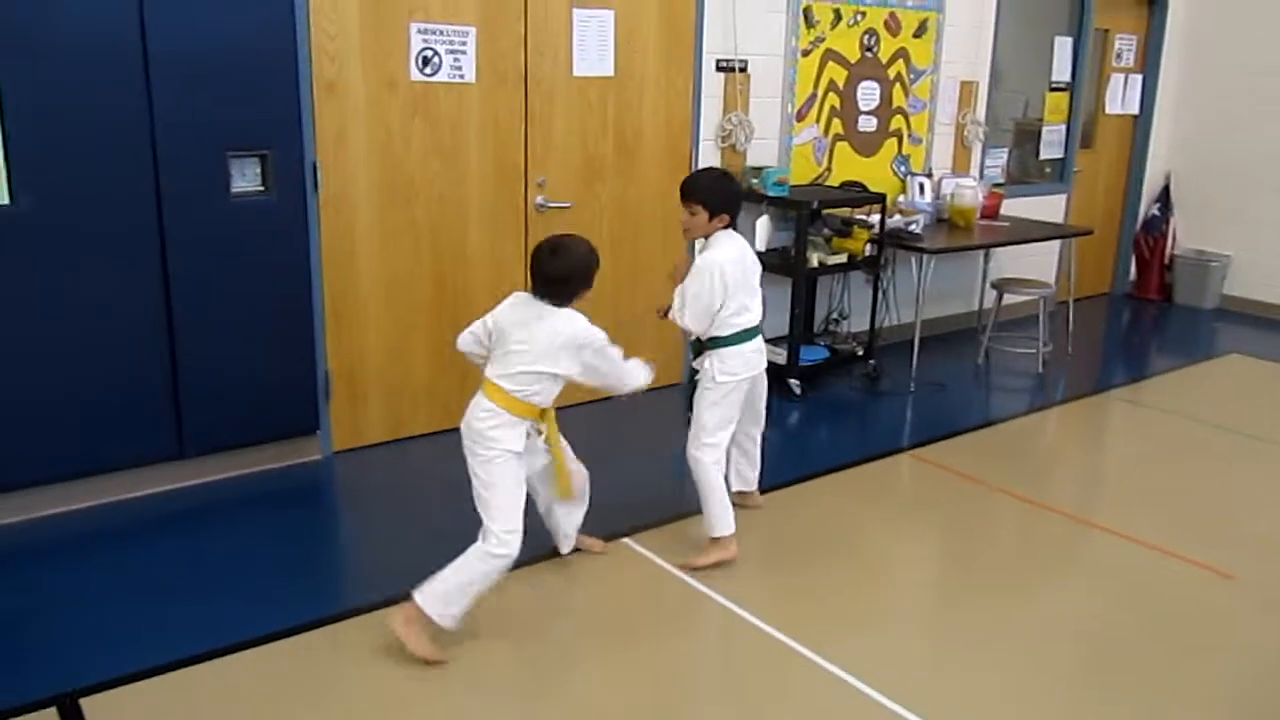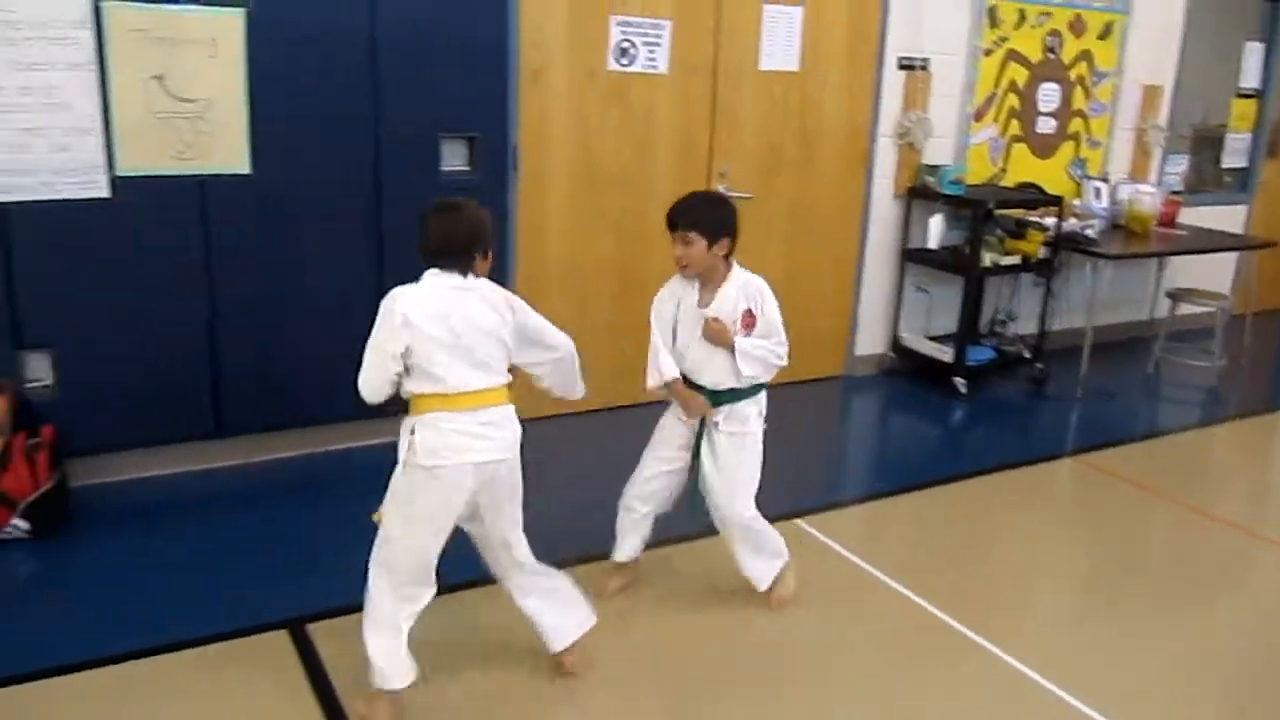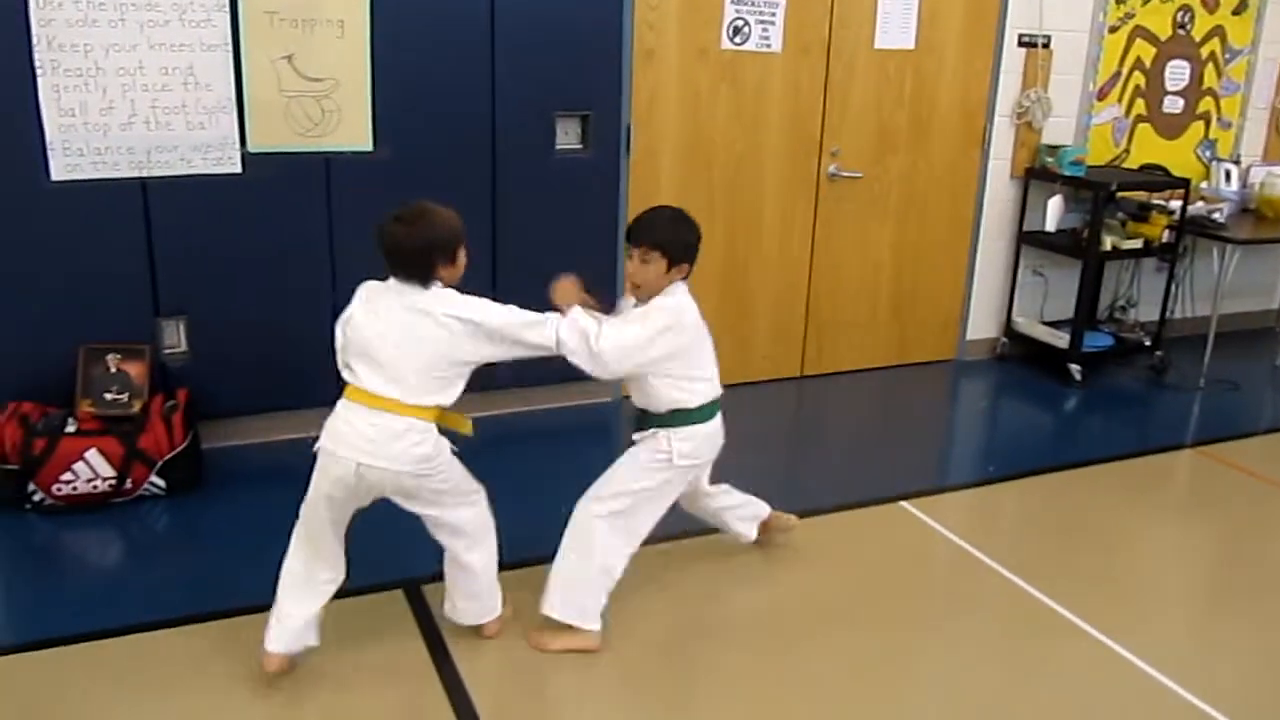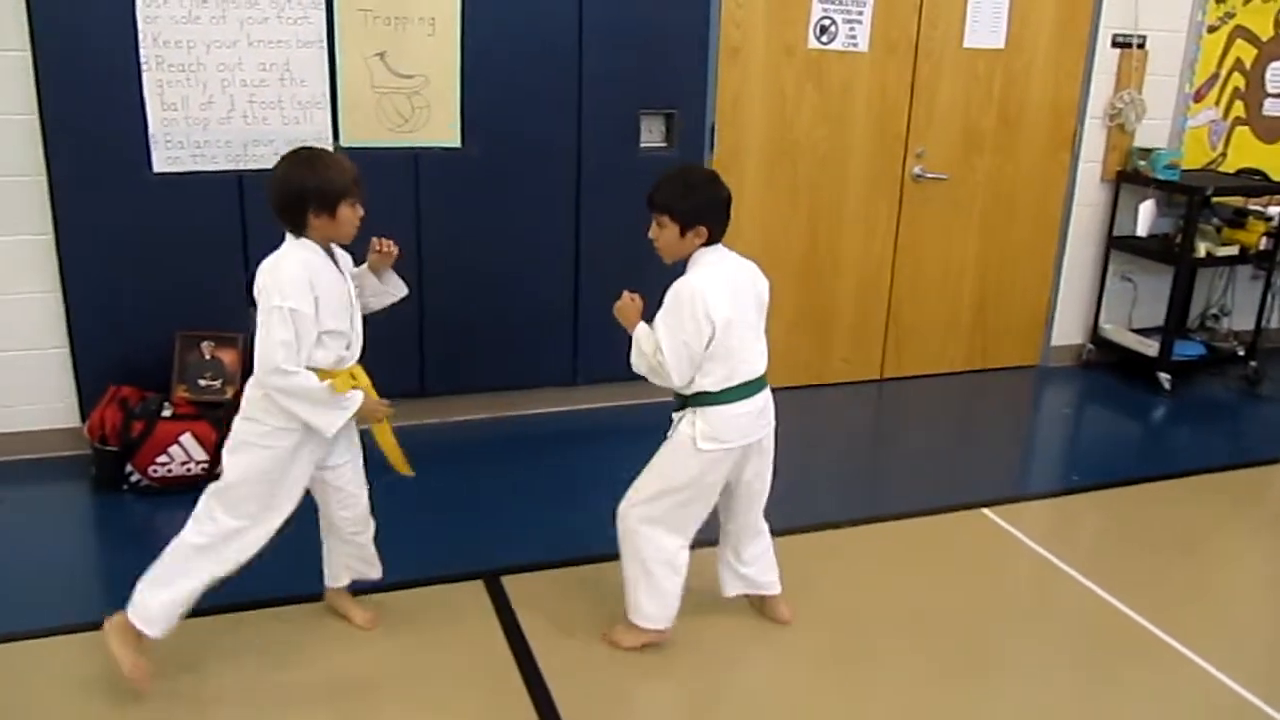
dt=1s
person 1, frame 1
left shoulder: (515, 305)
right shoulder: (578, 333)
left elbow: (468, 344)
right elbow: (623, 378)
right wrist: (643, 367)
left hip: (518, 424)
right hip: (499, 433)
left knee: (570, 477)
right knee: (503, 544)
left ankle: (567, 539)
right ankle: (415, 614)
person 1, frame 2
left shoulder: (402, 303)
right shoulder: (502, 302)
left elbow: (372, 388)
right elbow: (559, 352)
right wrist: (570, 387)
left hip: (437, 447)
right hip: (497, 440)
left knee: (397, 569)
right knee: (510, 554)
right ankle: (566, 637)
person 1, frame 3
left shoulder: (366, 299)
right shoulder: (466, 316)
right elbow: (544, 332)
left hip: (348, 438)
right hip: (411, 450)
left knee: (317, 537)
right knee: (469, 517)
left ankle: (281, 645)
right ankle: (484, 614)
person 1, frame 4
left shoulder: (331, 258)
right shoulder: (286, 274)
left elbow: (355, 300)
right elbow: (277, 372)
left wrist: (377, 270)
right wrist: (353, 404)
left hip: (328, 412)
right hip: (278, 421)
left knee: (351, 507)
right knee: (230, 526)
left ankle: (340, 587)
right ankle: (132, 624)
person 2, frame 1
left shoulder: (709, 261)
right shoulder: (740, 248)
left elbow: (693, 321)
left wrist: (680, 287)
right wrist: (683, 304)
left hip: (725, 360)
right hip: (751, 350)
left knee: (704, 449)
right knee: (744, 427)
left ankle: (723, 539)
right ankle: (746, 489)
person 2, frame 2
left shoulder: (754, 293)
right shoulder: (676, 292)
left elbow: (776, 355)
right elbow: (660, 349)
left wrist: (730, 340)
right wrist: (680, 393)
left hip: (738, 413)
right hip: (688, 405)
left knee: (732, 506)
right knee: (646, 487)
left ankle: (778, 569)
right ankle: (625, 562)
person 2, frame 3
left shoulder: (668, 313)
right shoulder: (648, 304)
left elbow: (609, 355)
right elbow: (618, 334)
left wrist: (573, 311)
right wrist: (578, 316)
left hip: (680, 437)
right hip: (696, 426)
left knee: (599, 516)
right knee: (698, 493)
left ankle: (578, 625)
right ankle: (767, 520)
person 2, frame 4
left shoulder: (690, 291)
right shoulder: (747, 272)
left elbow: (668, 370)
left wrist: (636, 325)
right wrist: (657, 325)
left hip: (712, 422)
right hip: (755, 407)
left knee: (645, 512)
right knee: (743, 510)
left ankle: (650, 619)
right ankle: (766, 593)
